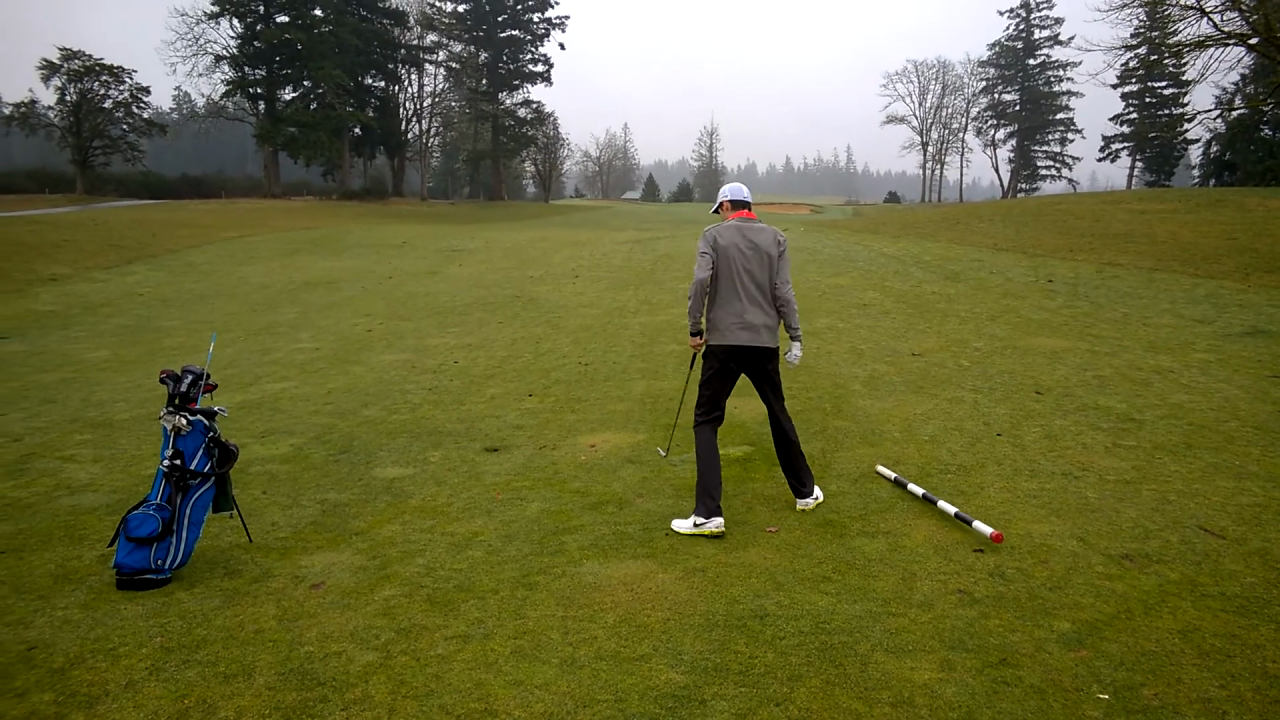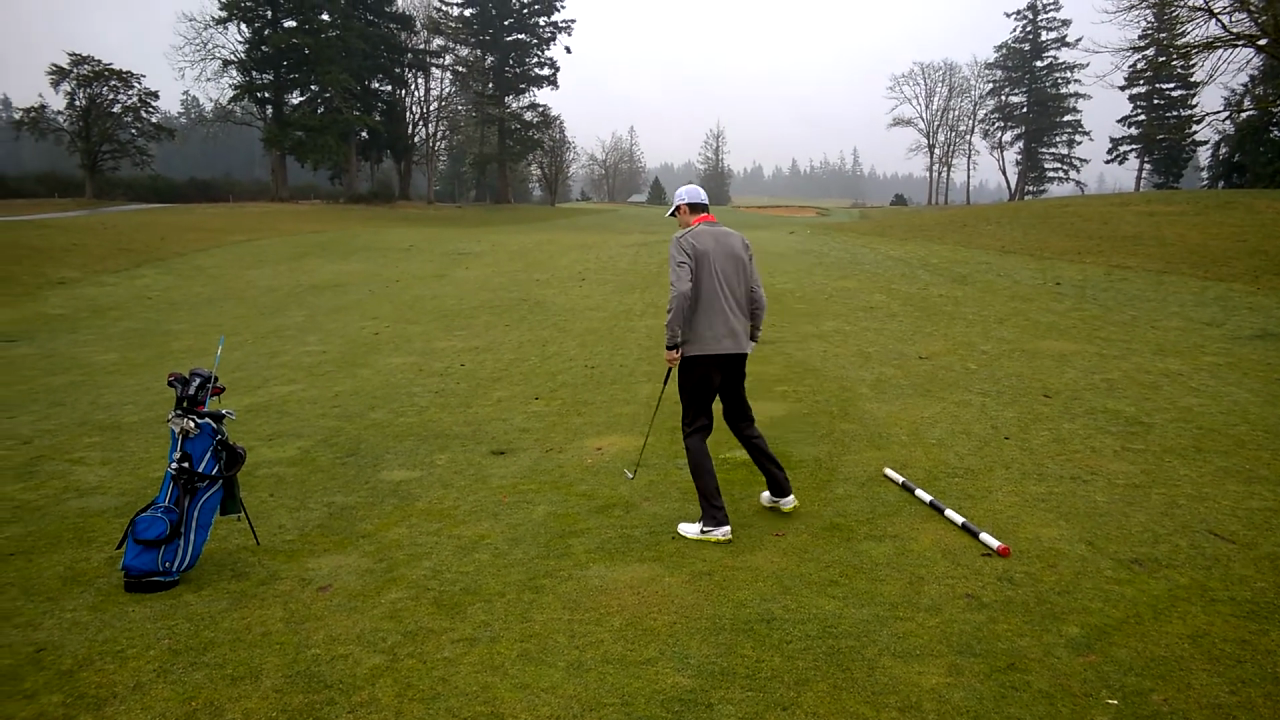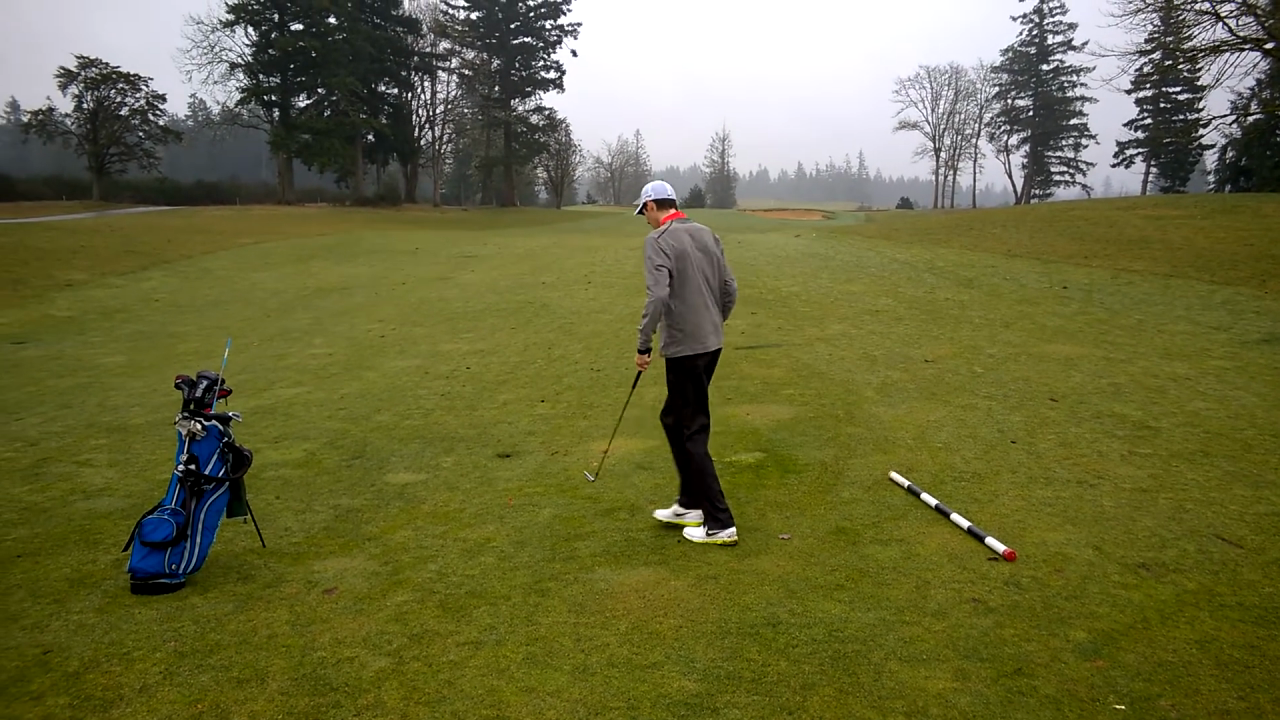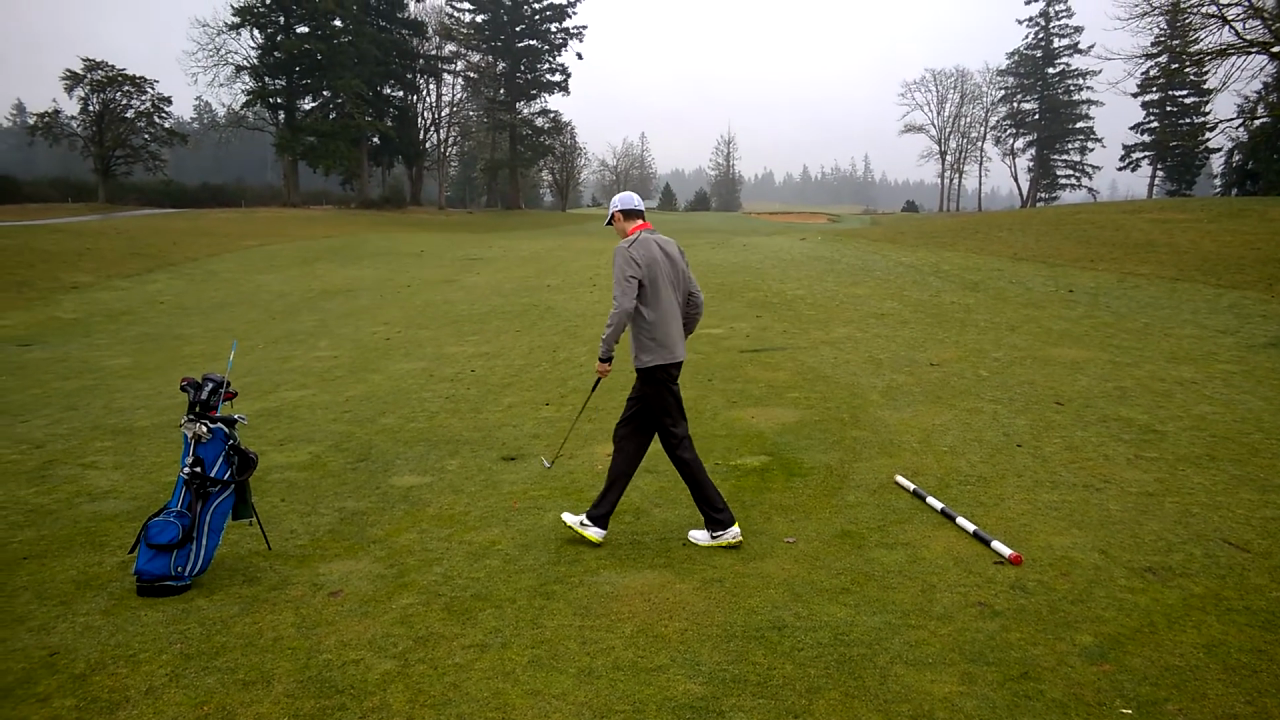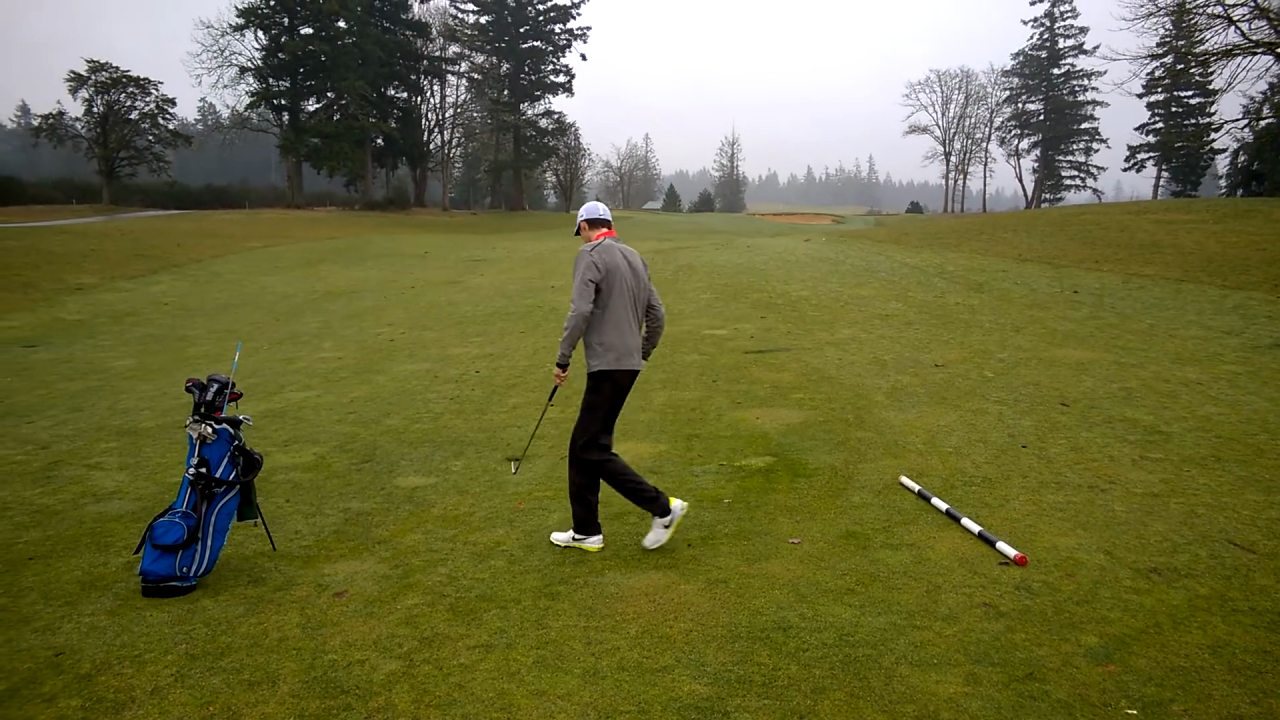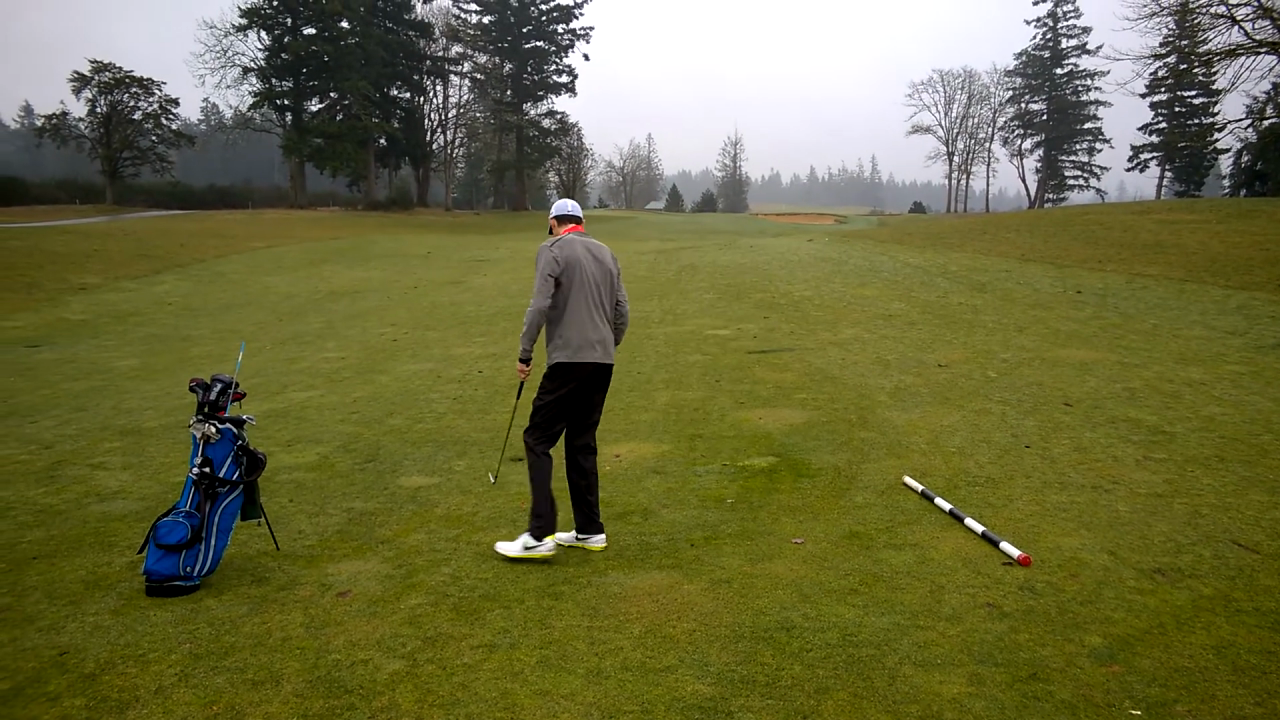
dt=0.2s
person 1, frame 1
left shoulder: (713, 235)
right shoulder: (775, 238)
left elbow: (700, 281)
right elbow: (783, 292)
left wrist: (695, 329)
right wrist: (795, 337)
left hip: (722, 342)
right hip: (762, 343)
left knee: (706, 422)
right knee: (777, 414)
left ankle: (709, 514)
right ankle: (805, 492)
person 1, frame 2
left shoulder: (684, 240)
right shoulder: (738, 240)
left elbow: (681, 292)
right elbow: (756, 296)
left wrist: (673, 342)
right wrist: (751, 335)
left hip: (702, 350)
right hip: (736, 348)
left knee: (696, 433)
right knee: (741, 422)
left ankle: (716, 522)
right ankle: (781, 491)
person 1, frame 3
left shoulder: (658, 239)
right shoulder: (707, 234)
left elbow: (658, 297)
right elbow: (730, 289)
left wrist: (643, 346)
left hip: (685, 350)
right hip: (708, 345)
left knee: (691, 433)
right knee: (675, 421)
left ankle: (721, 524)
right ankle: (690, 504)
person 1, frame 4
left shoulder: (628, 249)
right shoulder: (670, 246)
left elbow: (623, 307)
right elbow: (695, 300)
left wrist: (605, 353)
left hip: (654, 361)
right hip: (669, 356)
left knee: (676, 442)
right knee: (629, 433)
left ankle: (721, 525)
right ankle: (596, 520)
person 1, frame 5
left shoulder: (590, 252)
right shoulder: (635, 258)
left elbow: (581, 311)
right elbow: (657, 314)
left wrist: (562, 360)
right wrist: (644, 353)
left hip: (608, 366)
right hip: (629, 364)
left knee: (593, 451)
right knee: (588, 444)
left ankle: (661, 507)
right ankle: (584, 532)
person 1, frame 6
left shoulder: (553, 249)
right shoulder: (606, 253)
left elbow: (540, 306)
right elbow: (622, 312)
left wrist: (524, 355)
left hip: (570, 360)
right hip: (603, 362)
left knee: (538, 441)
right knee: (580, 442)
left ankle: (540, 535)
right ankle: (589, 529)
